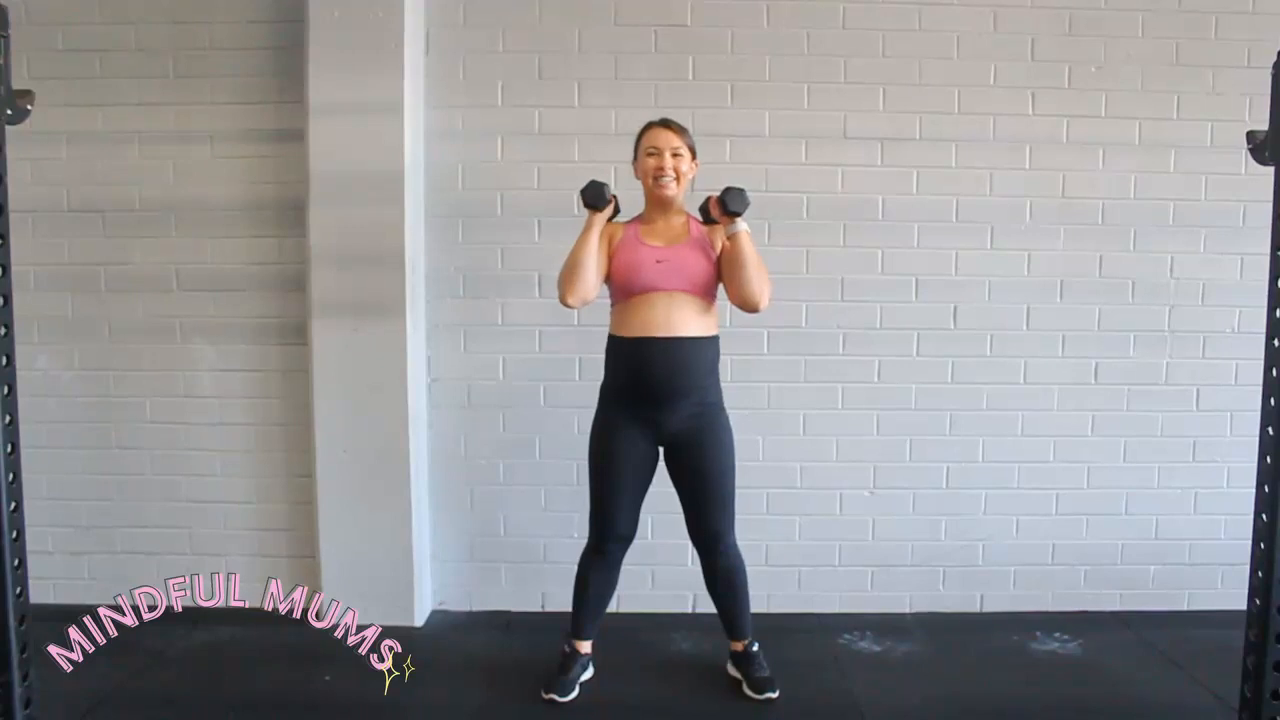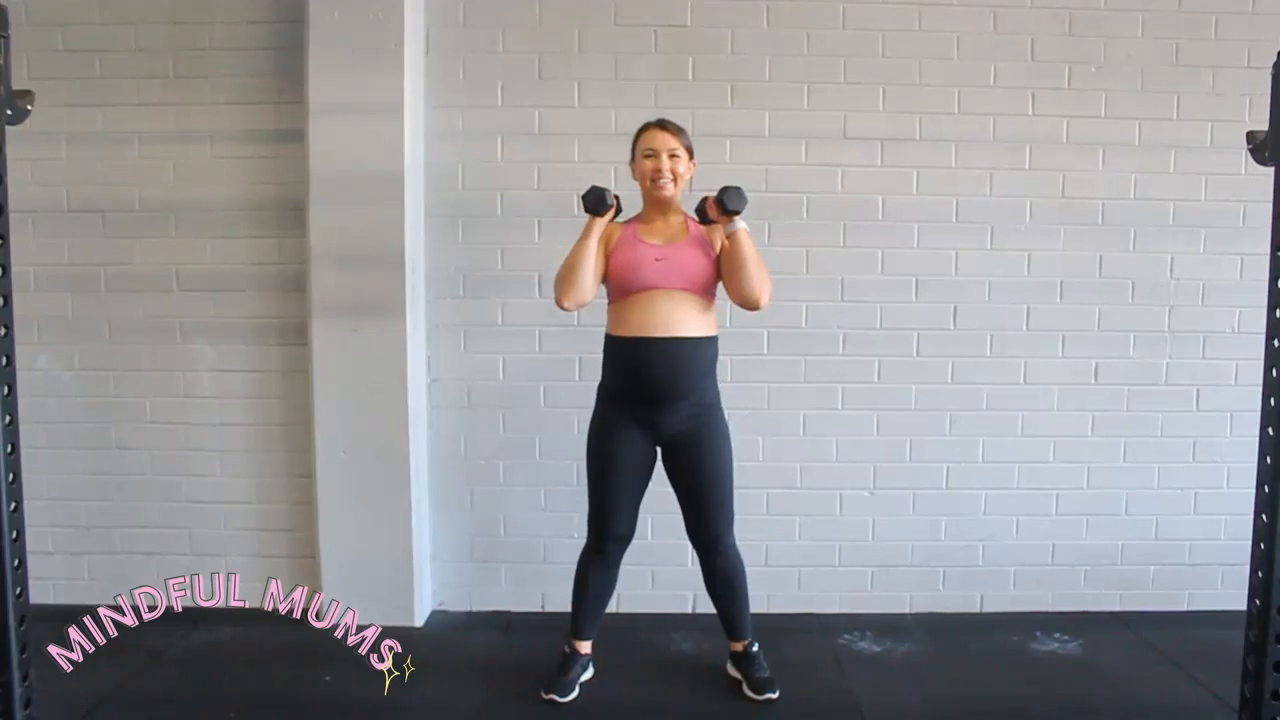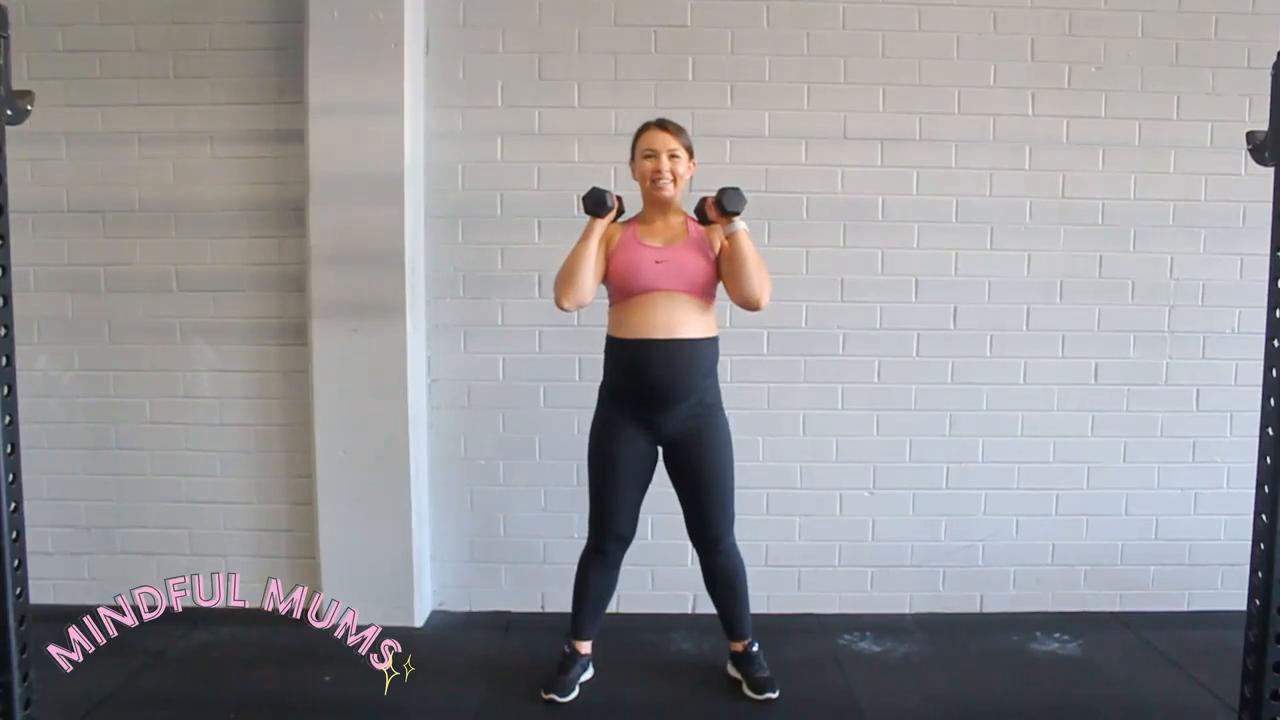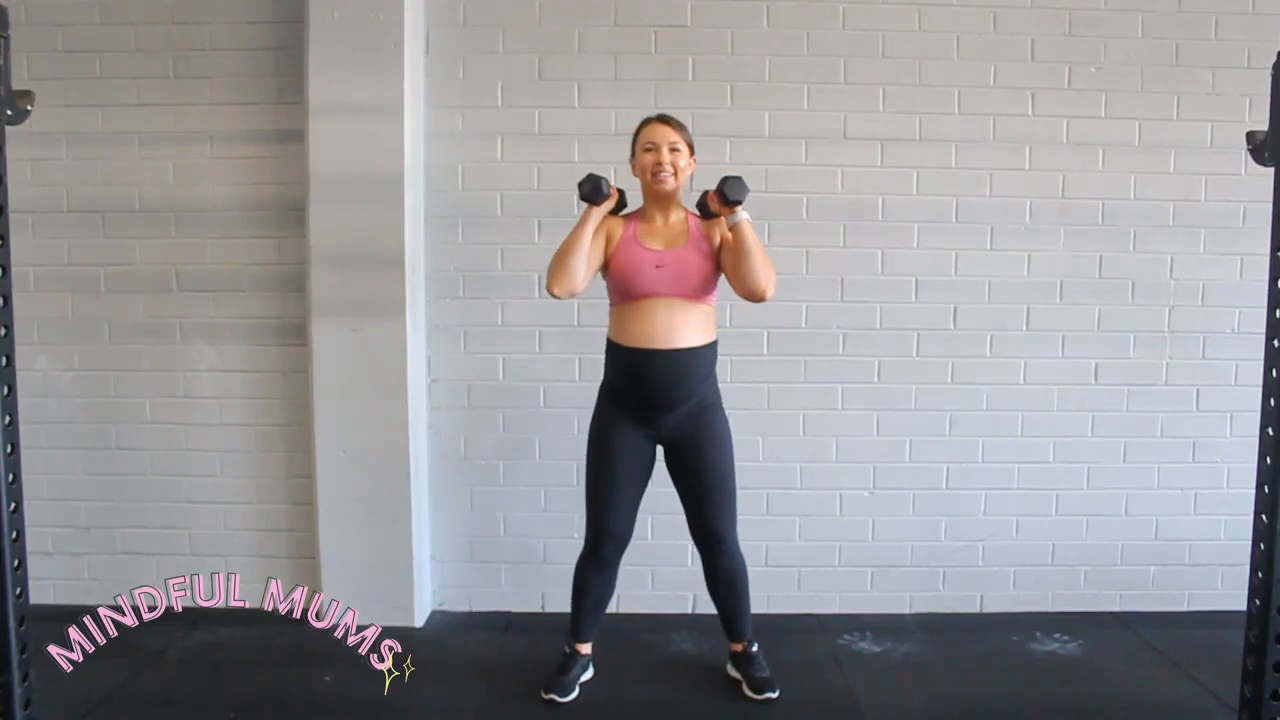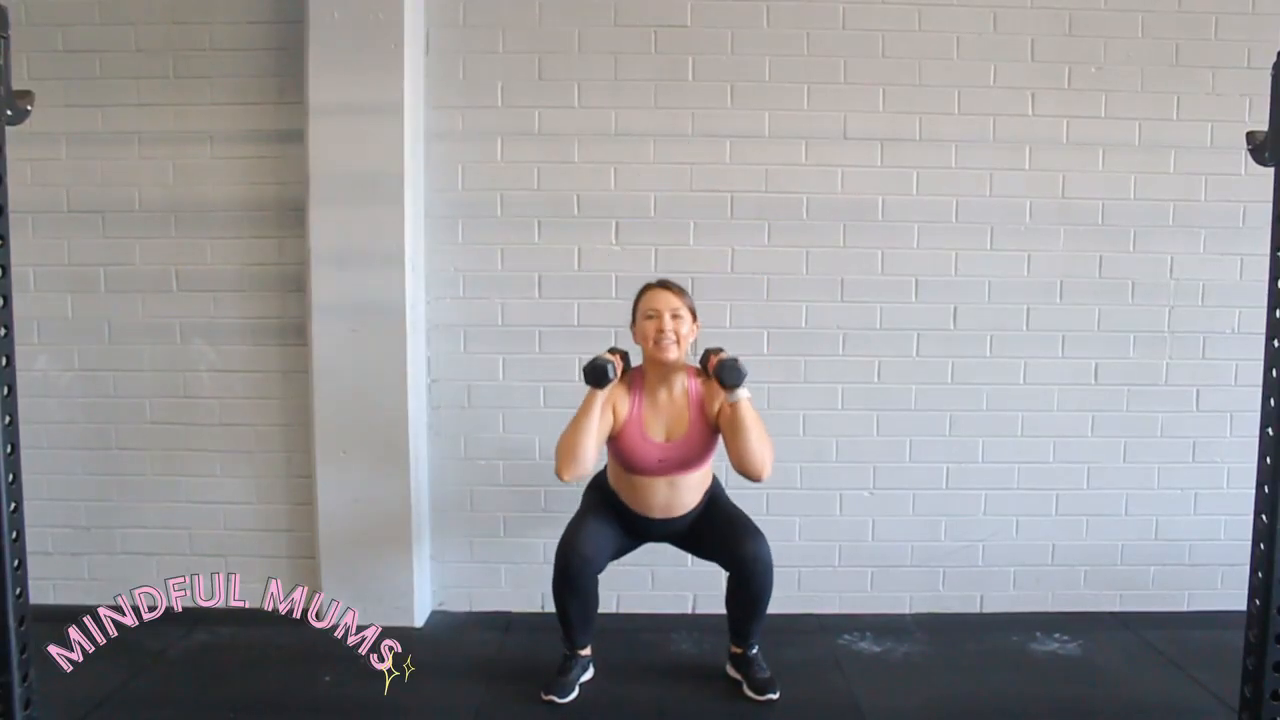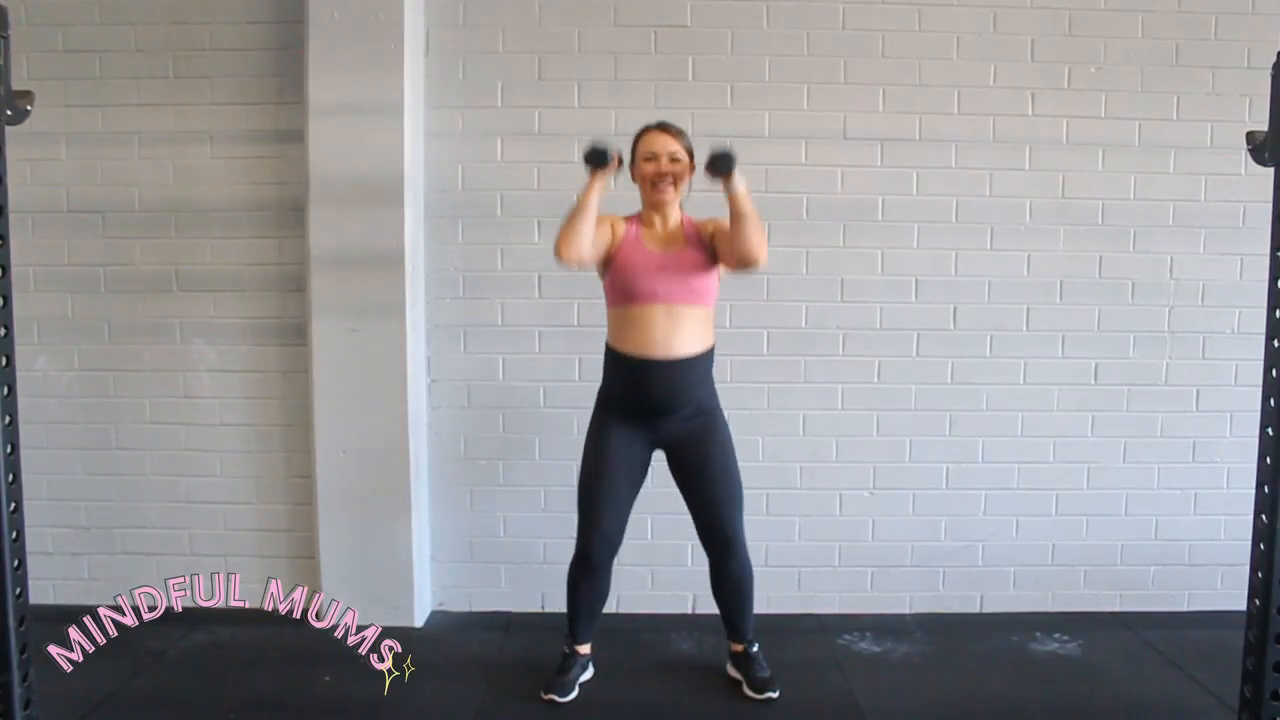
dt=0.5s
person 1, frame 1
left shoulder: (714, 235)
right shoulder: (615, 234)
left elbow: (755, 299)
right elbow: (573, 294)
left wrist: (736, 225)
right wrist: (594, 221)
left hip: (698, 404)
right hip: (626, 404)
left knee: (716, 538)
right knee: (609, 536)
left ankle: (744, 651)
right ankle: (578, 653)
person 1, frame 2
left shoulder: (714, 233)
right shoulder: (613, 234)
left elbow: (755, 296)
right elbow: (568, 297)
left wrist: (735, 222)
right wrist: (593, 224)
left hip: (695, 404)
right hip: (623, 403)
left knee: (715, 538)
right knee: (607, 536)
left ankle: (744, 652)
right ankle: (578, 653)
person 1, frame 3
left shoulder: (712, 235)
right shoulder: (614, 236)
left elbow: (755, 297)
right elbow: (569, 299)
left wrist: (735, 225)
right wrist: (595, 226)
left hip: (696, 402)
right hip: (625, 402)
left knee: (716, 537)
right knee: (608, 537)
left ankle: (744, 652)
right ankle: (578, 654)
person 1, frame 4
left shoulder: (714, 230)
right shoulder: (613, 229)
left elbow: (760, 288)
right elbow: (560, 285)
left wrist: (739, 216)
right wrist: (592, 214)
left hip: (696, 402)
right hip: (624, 402)
left knee: (717, 538)
right knee: (605, 538)
left ankle: (743, 651)
right ankle: (579, 654)
person 1, frame 5
left shoulder: (712, 392)
right shoulder: (615, 395)
left elbow: (758, 469)
right elbow: (569, 469)
left wrist: (738, 392)
right wrist: (597, 394)
left hip: (698, 510)
right hip: (618, 509)
left knee: (754, 558)
right knee: (574, 559)
left ankle: (744, 653)
right ankle: (578, 657)
person 1, frame 6
left shoulder: (709, 235)
right shoulder: (614, 233)
left elbow: (755, 255)
right elbow: (567, 251)
left wrist: (733, 183)
right wrist: (595, 184)
left hip: (694, 405)
right hip: (623, 406)
left knee: (726, 537)
right knee: (596, 539)
left ankle: (744, 652)
right ankle: (577, 656)
